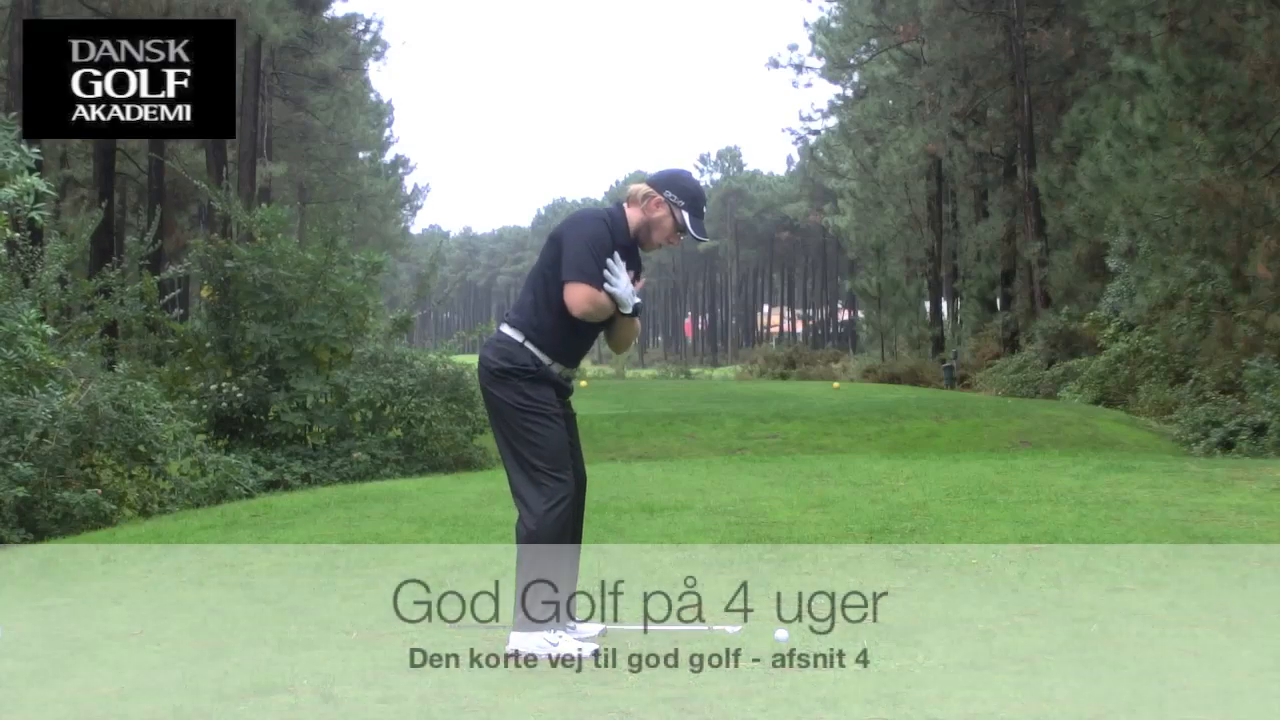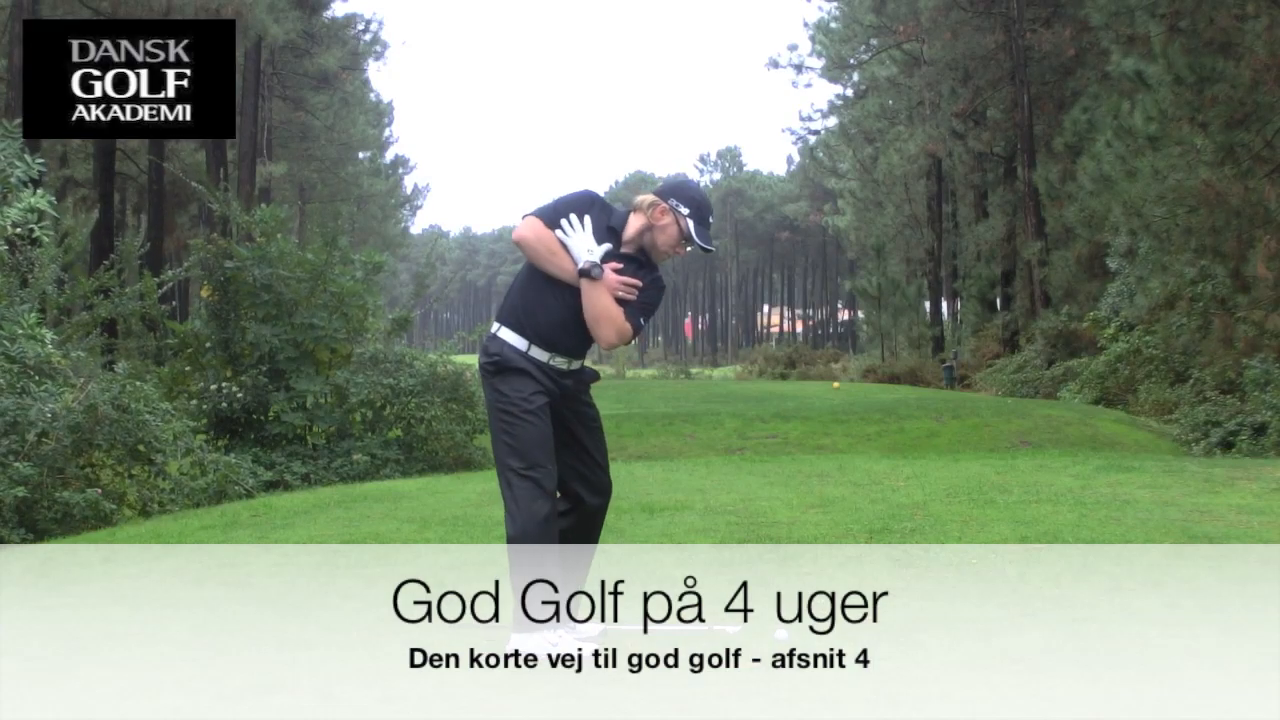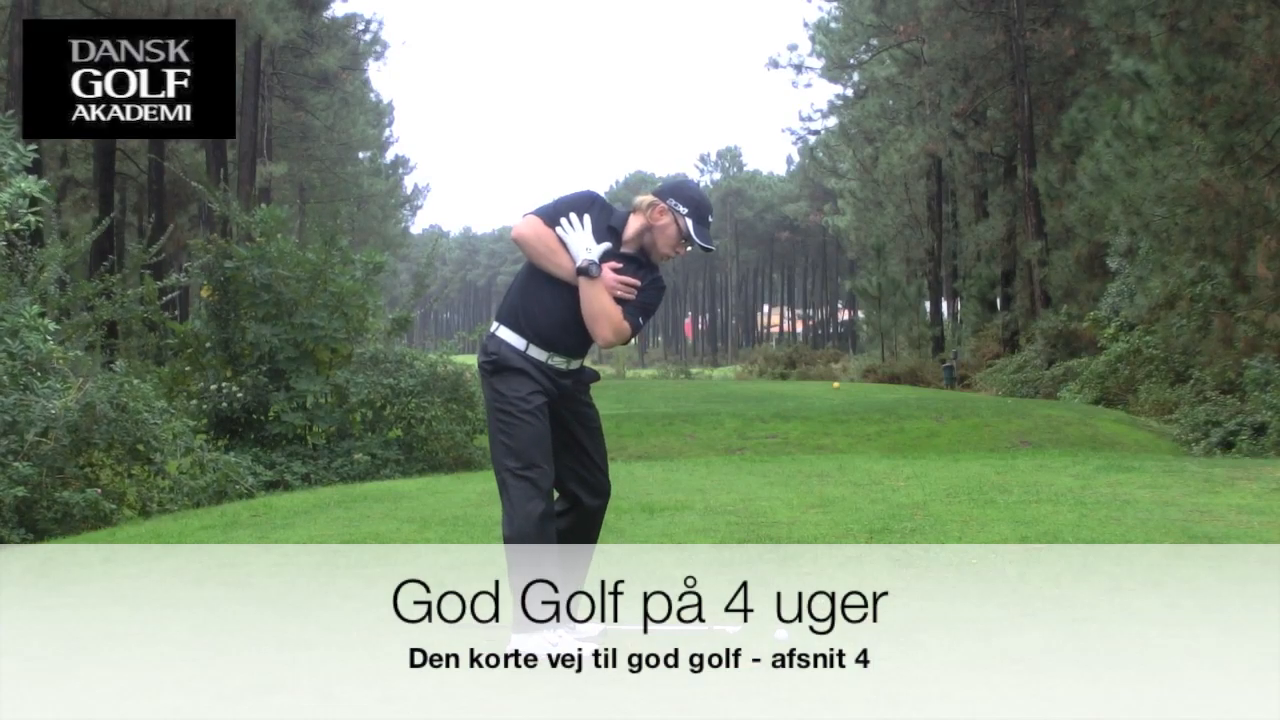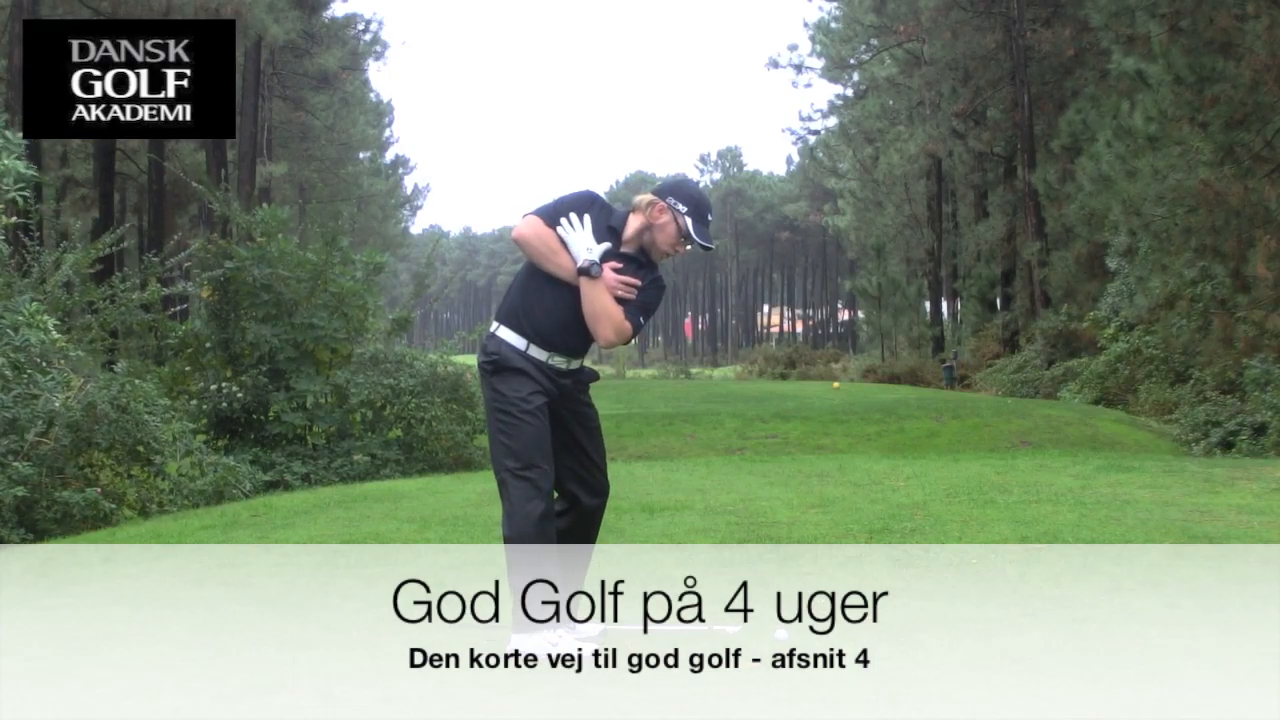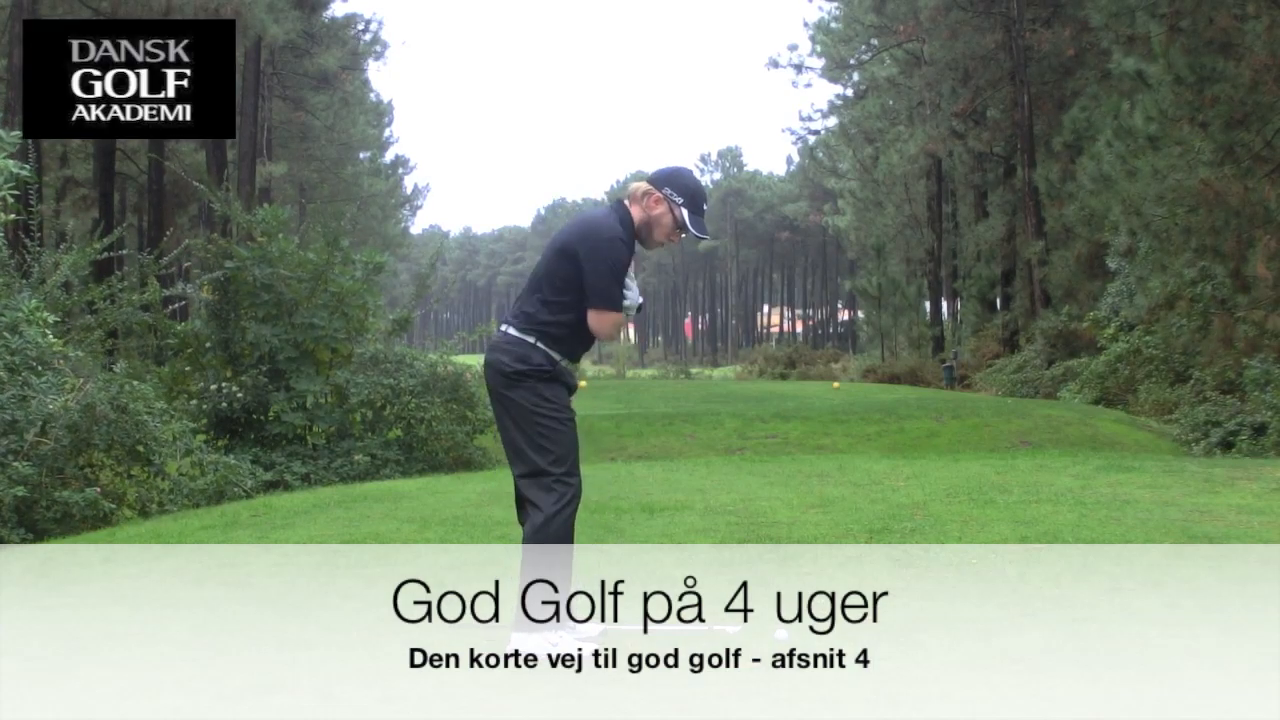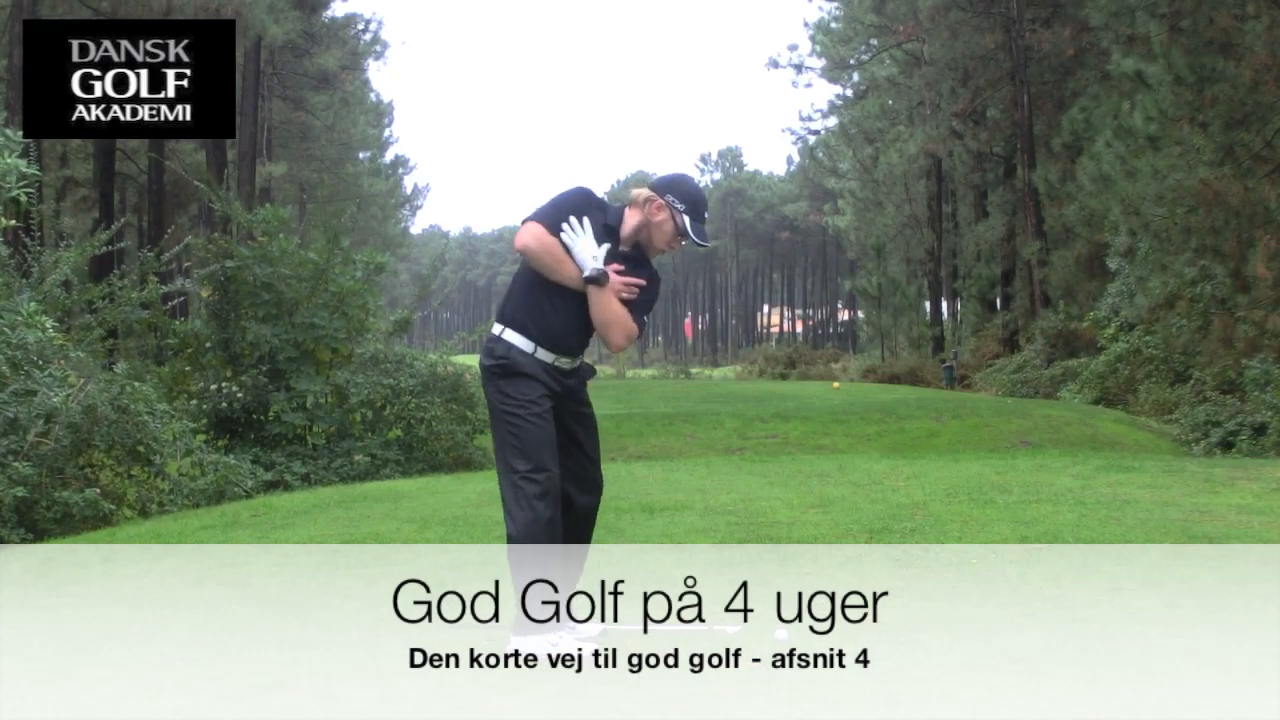
dt=0.7s
person 1, frame 1
left shoulder: (628, 254)
right shoulder: (593, 225)
left elbow: (620, 342)
right elbow: (580, 304)
left wrist: (626, 303)
right wrist: (620, 301)
left hip: (544, 375)
right hip: (516, 369)
left knee: (570, 489)
right knee: (548, 493)
left ankle: (555, 613)
right ankle: (531, 629)
person 1, frame 2
left shoulder: (648, 281)
right shoulder: (588, 209)
left elbow: (609, 335)
right elbow: (525, 233)
left wrist: (590, 268)
right wrist: (587, 276)
left hip: (567, 376)
right hip: (514, 363)
left knee: (591, 491)
right knee: (534, 491)
right ankle: (531, 627)
person 1, frame 3
left shoulder: (649, 281)
right shoulder: (589, 208)
left elbow: (608, 333)
right elbow: (523, 231)
left wrist: (587, 264)
right wrist: (587, 275)
left hip: (566, 376)
right hip: (513, 362)
left knee: (590, 490)
right knee: (530, 488)
left ankle: (560, 605)
right ankle: (530, 626)
person 1, frame 4
left shoulder: (649, 281)
right shoulder: (587, 208)
left elbow: (609, 333)
right elbow: (524, 232)
left wrist: (589, 266)
right wrist: (587, 274)
left hip: (566, 376)
right hip: (513, 363)
left knee: (589, 491)
right knee: (531, 489)
left ankle: (561, 606)
right ankle: (530, 625)
person 1, frame 5
left shoulder: (614, 234)
right shoulder: (607, 234)
left elbow: (611, 316)
right elbow: (605, 325)
left wrist: (627, 302)
right wrist: (628, 304)
left hip: (535, 367)
right hip: (526, 366)
left knee: (552, 487)
right knee: (554, 488)
right ankle: (532, 625)
person 1, frame 6
left shoulder: (643, 276)
right shoulder: (582, 206)
left elbow: (619, 338)
right elbow: (527, 239)
left wrist: (594, 275)
right wrist: (590, 278)
left hip: (566, 374)
right hip: (516, 363)
left knee: (582, 491)
right knee: (535, 489)
right ankle: (531, 626)
